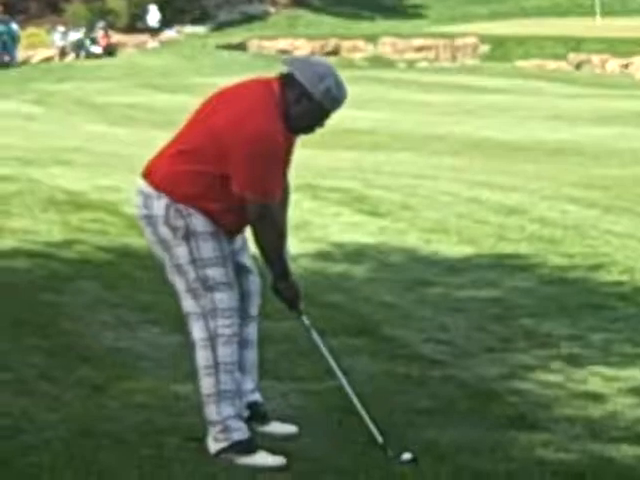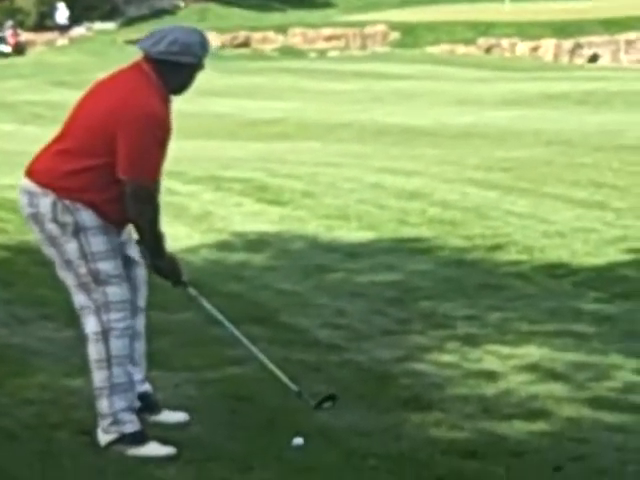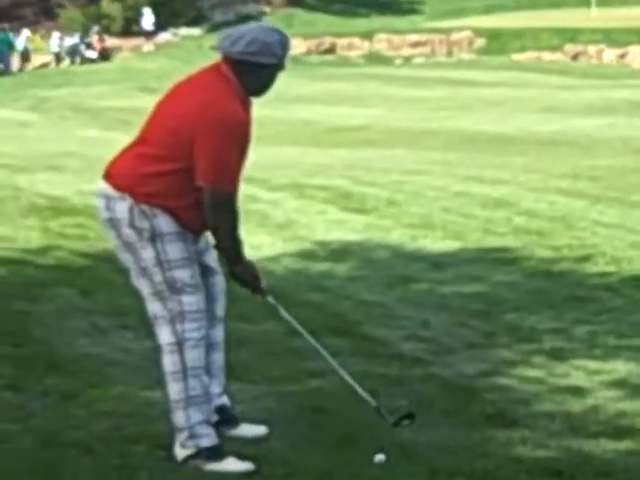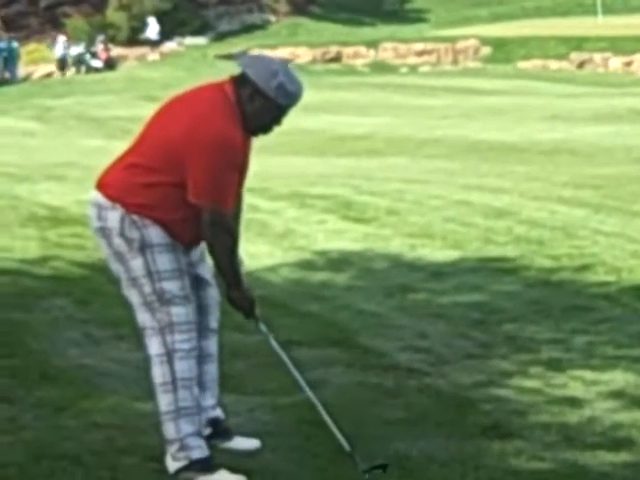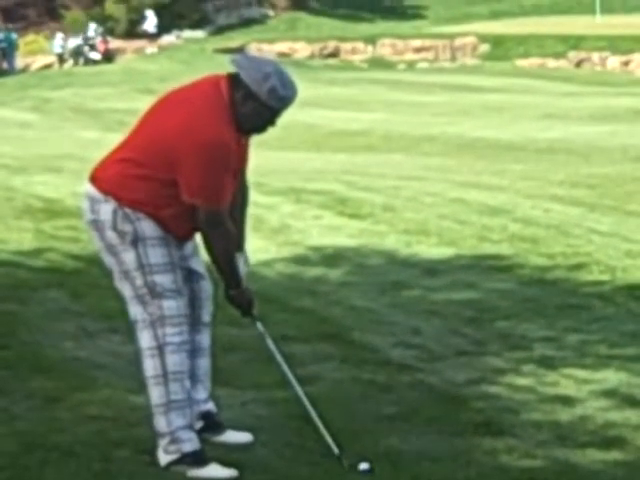
dt=1s
person 1, frame 1
left shoulder: (273, 103)
right shoulder: (260, 128)
left elbow: (276, 187)
right elbow: (260, 213)
left wrist: (281, 256)
right wrist: (282, 276)
left hip: (207, 208)
right hip: (176, 209)
left knee: (244, 300)
right knee: (217, 316)
left ankle: (245, 405)
right ankle: (227, 435)
person 1, frame 2
left shoulder: (137, 83)
right shoulder: (145, 109)
left elbow: (136, 187)
right elbow: (140, 195)
left wrist: (147, 245)
right wrist: (157, 252)
left hip: (88, 202)
right hip: (64, 205)
left knee: (130, 293)
right knee: (109, 309)
left ankle: (135, 396)
right ankle: (117, 426)
person 1, frame 3
left shoulder: (217, 83)
right shoulder: (225, 114)
right elbow: (218, 202)
left wrist: (226, 253)
right wrist: (237, 261)
left hip: (167, 207)
right hip: (140, 211)
left knee: (208, 304)
right knee: (184, 323)
left ankle: (213, 410)
right ankle: (194, 442)
person 1, frame 4
left shoulder: (225, 104)
right shoulder: (217, 133)
left elbow: (229, 197)
right elbow: (216, 223)
left wrist: (232, 264)
right wrist: (235, 285)
left hip: (164, 218)
right hip: (131, 219)
left knee: (203, 313)
right knee: (174, 332)
left ankle: (206, 421)
person 1, frame 5
left shoulder: (226, 101)
right shoulder: (209, 133)
left elbow: (236, 182)
right elbow: (213, 222)
left wrist: (238, 252)
right wrist: (235, 284)
left hip: (160, 210)
right hip: (125, 212)
left knee: (196, 304)
right knee: (166, 323)
left ankle: (198, 415)
